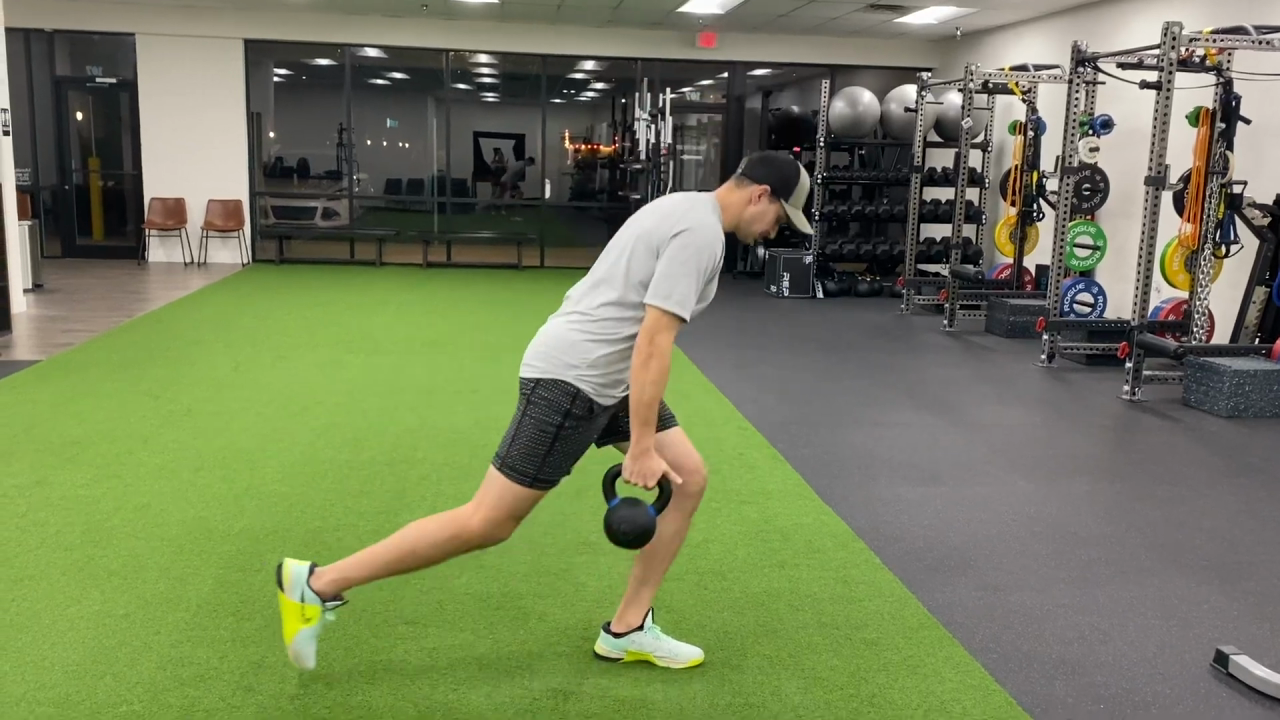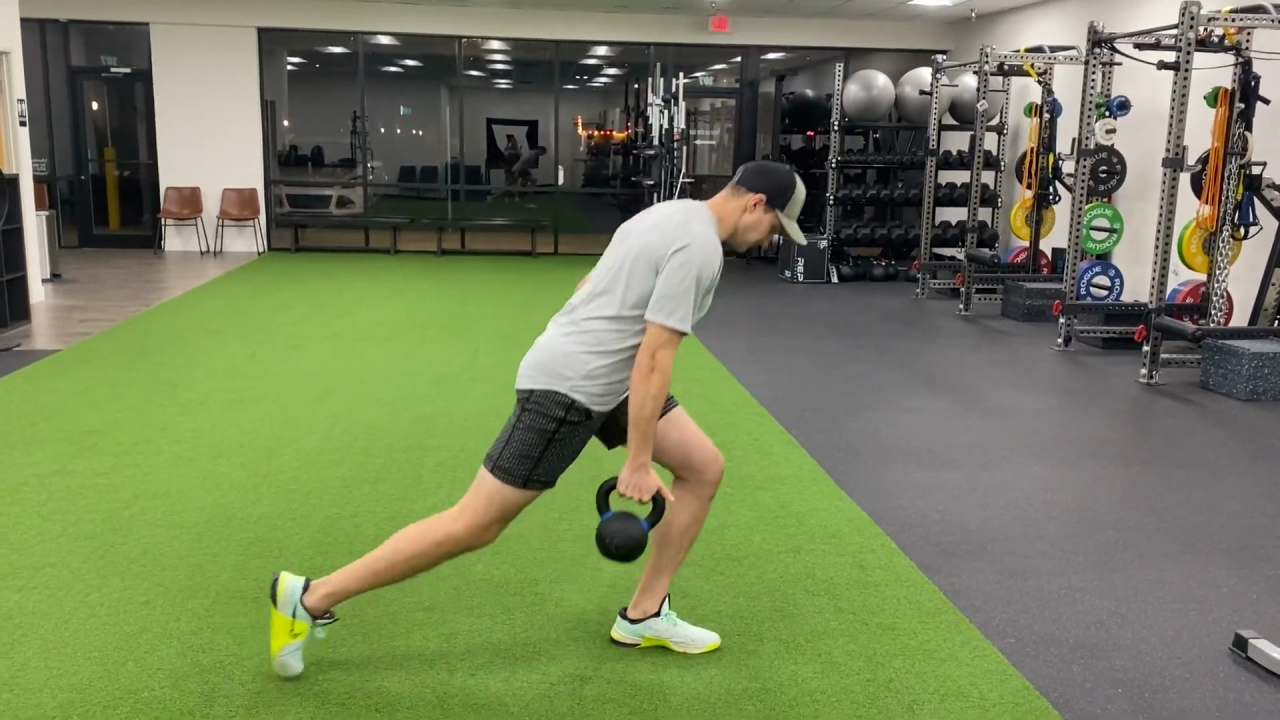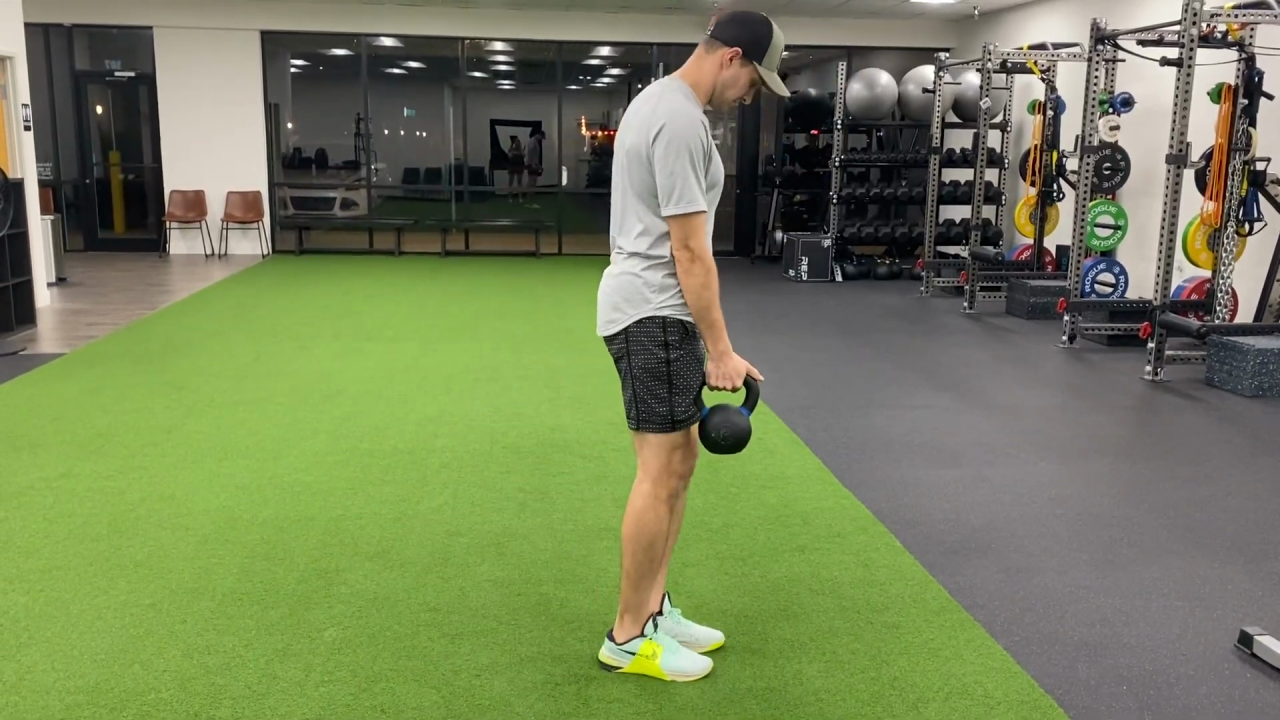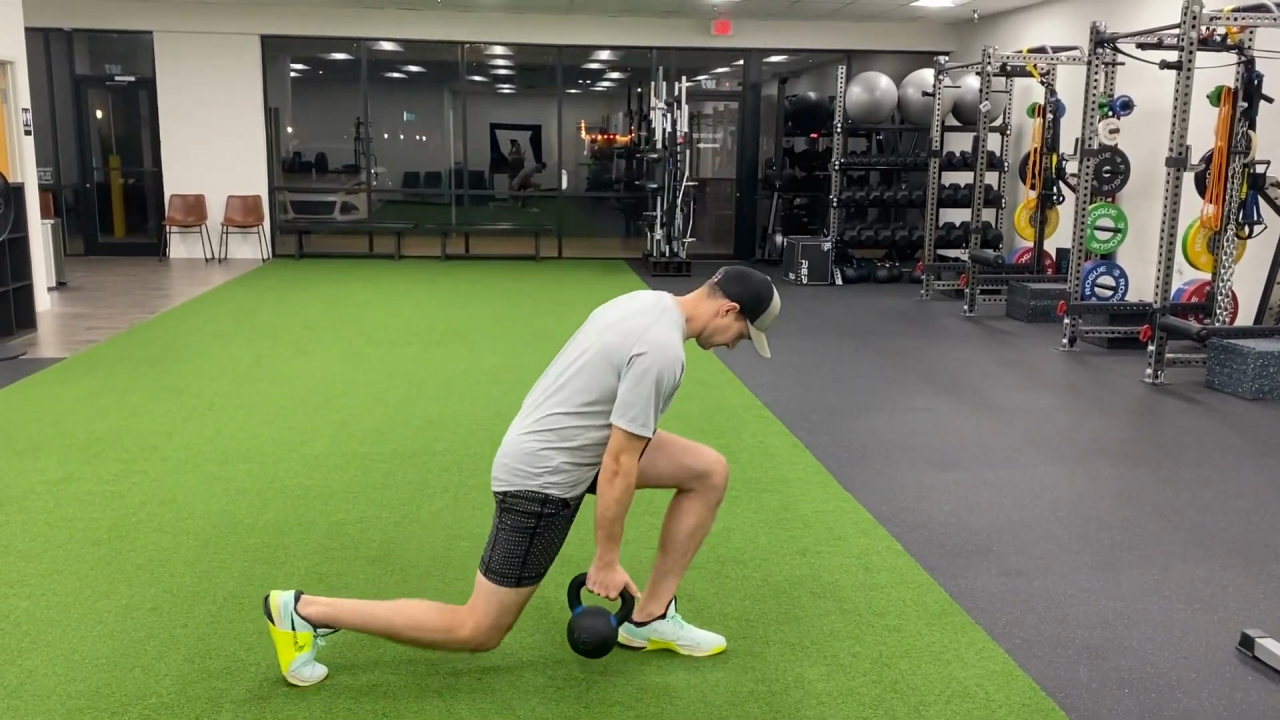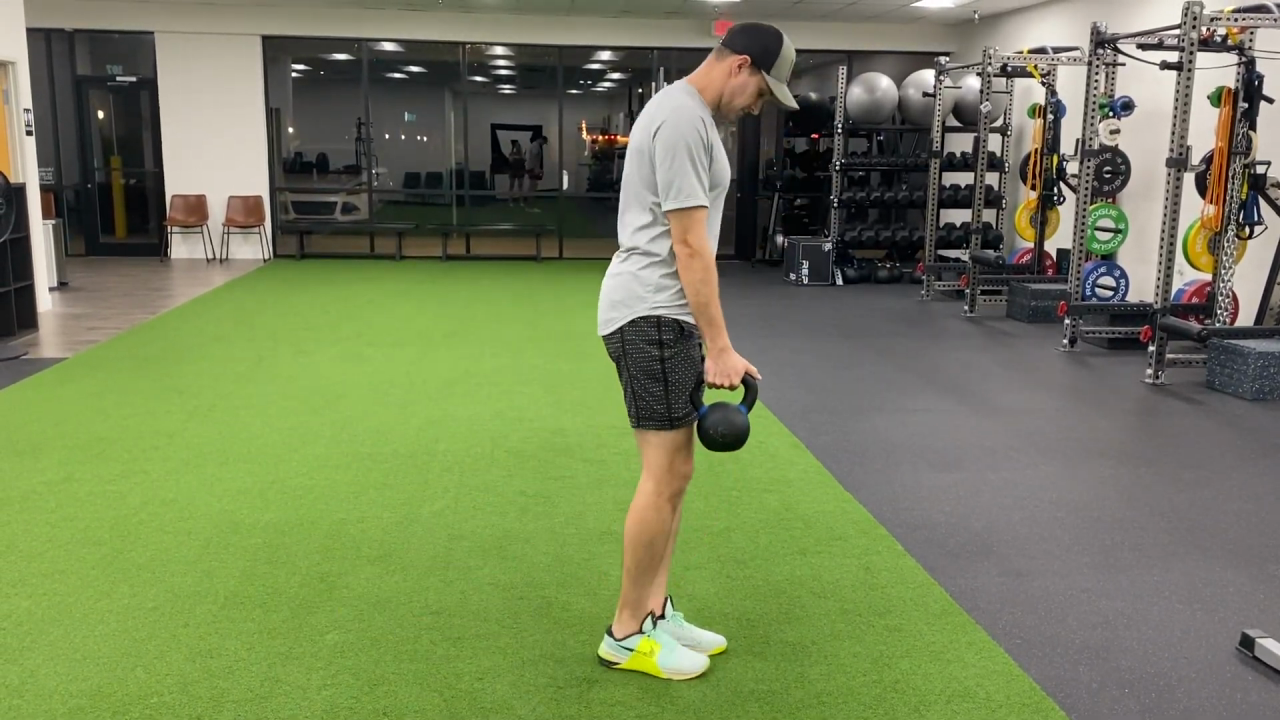
dt=1s
person 1, frame 1
left shoulder: (684, 210)
right shoulder: (703, 234)
right elbow: (654, 342)
right wrist: (644, 448)
left hip: (605, 370)
right hip: (575, 375)
left knee: (688, 478)
right knee: (487, 521)
left ankle: (628, 629)
right ankle: (318, 586)
person 1, frame 2
left shoulder: (674, 215)
right shoulder: (700, 247)
right elbow: (654, 360)
right wrist: (638, 464)
left hip: (599, 375)
right hip: (569, 383)
left knee: (705, 468)
right knee: (475, 523)
left ankle: (644, 615)
right ankle: (309, 600)
person 1, frame 3
left shoulder: (658, 102)
right shoulder: (680, 120)
right elbow: (690, 251)
right wrist: (720, 351)
left hip: (648, 307)
right hip: (657, 314)
left knee: (675, 468)
right knee: (662, 476)
left ankle: (652, 614)
right ankle: (628, 638)
person 1, frame 4
left shoulder: (649, 302)
right shoulder: (661, 352)
right elbow: (619, 466)
right wrist: (607, 562)
left hip: (557, 446)
right hip: (544, 475)
left knee: (709, 473)
right knee: (478, 631)
left ankle: (651, 617)
right ankle: (303, 612)
person 1, frame 5
left shoulder: (682, 110)
right shoulder: (683, 118)
right elbow: (689, 245)
left wrist: (709, 340)
right wrist: (720, 348)
left hip: (657, 310)
right hip: (653, 314)
left knee: (673, 471)
right knee: (666, 477)
left ankle: (652, 615)
right ankle: (625, 633)
